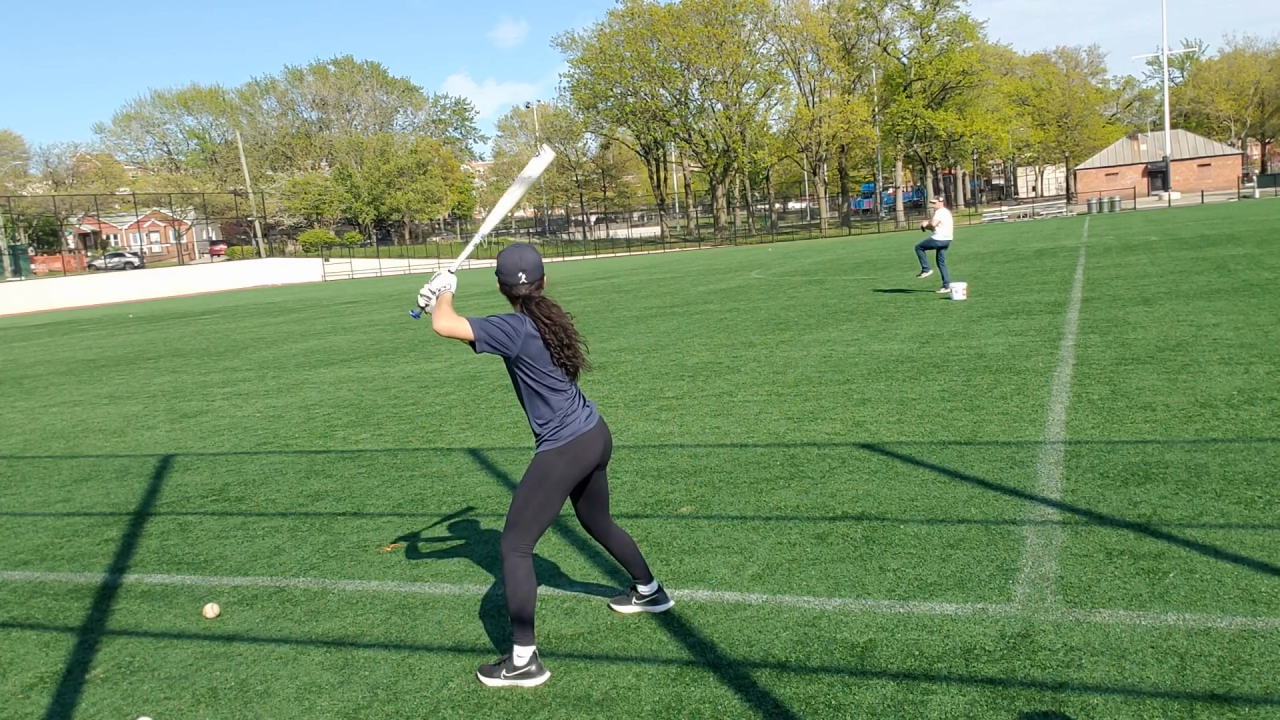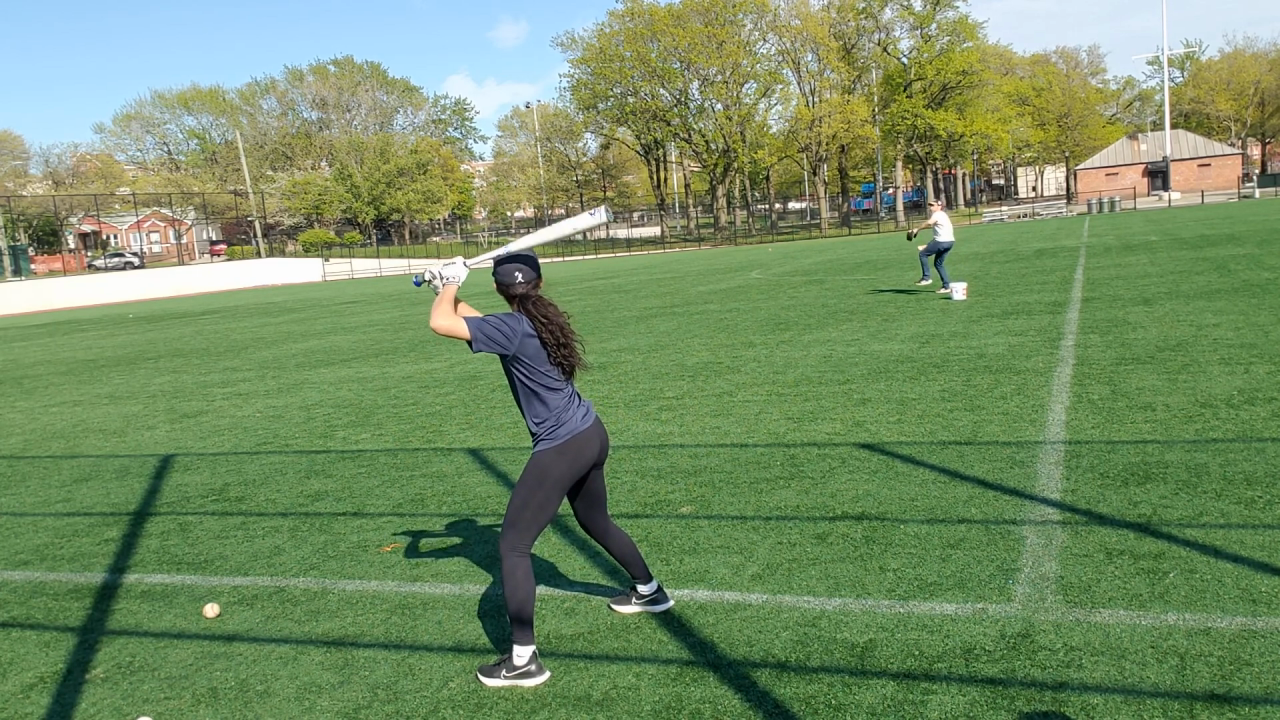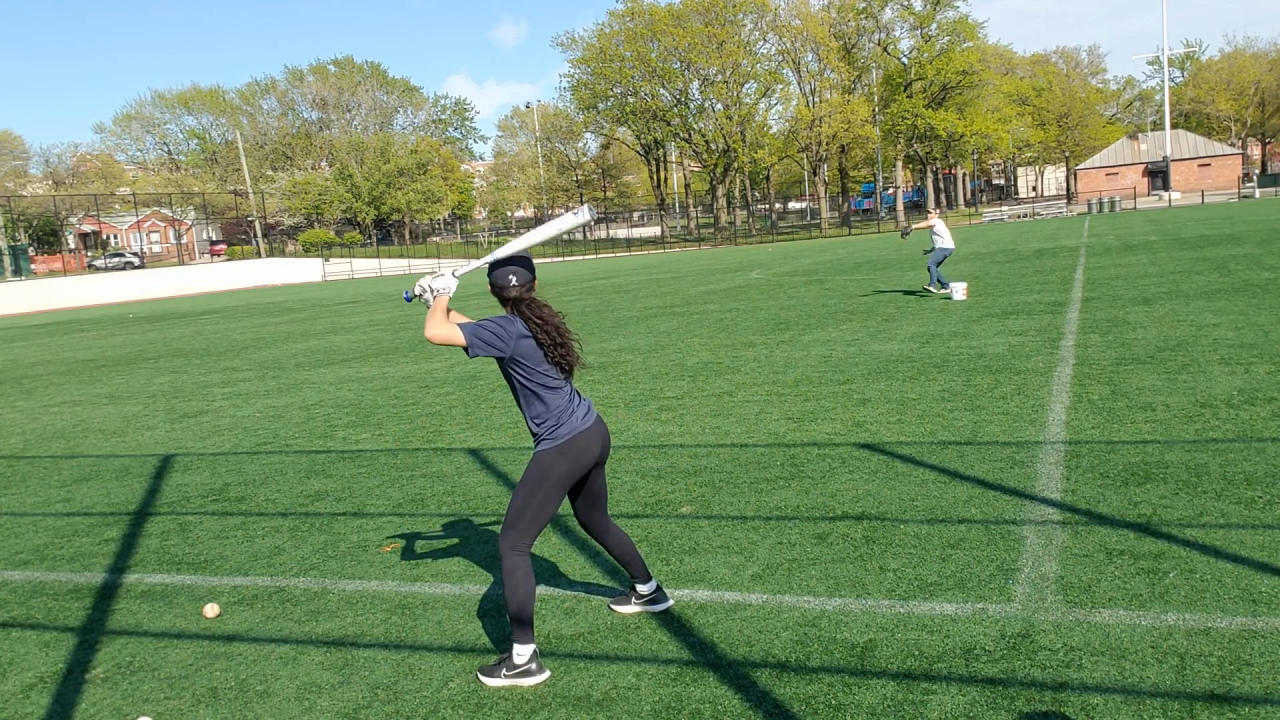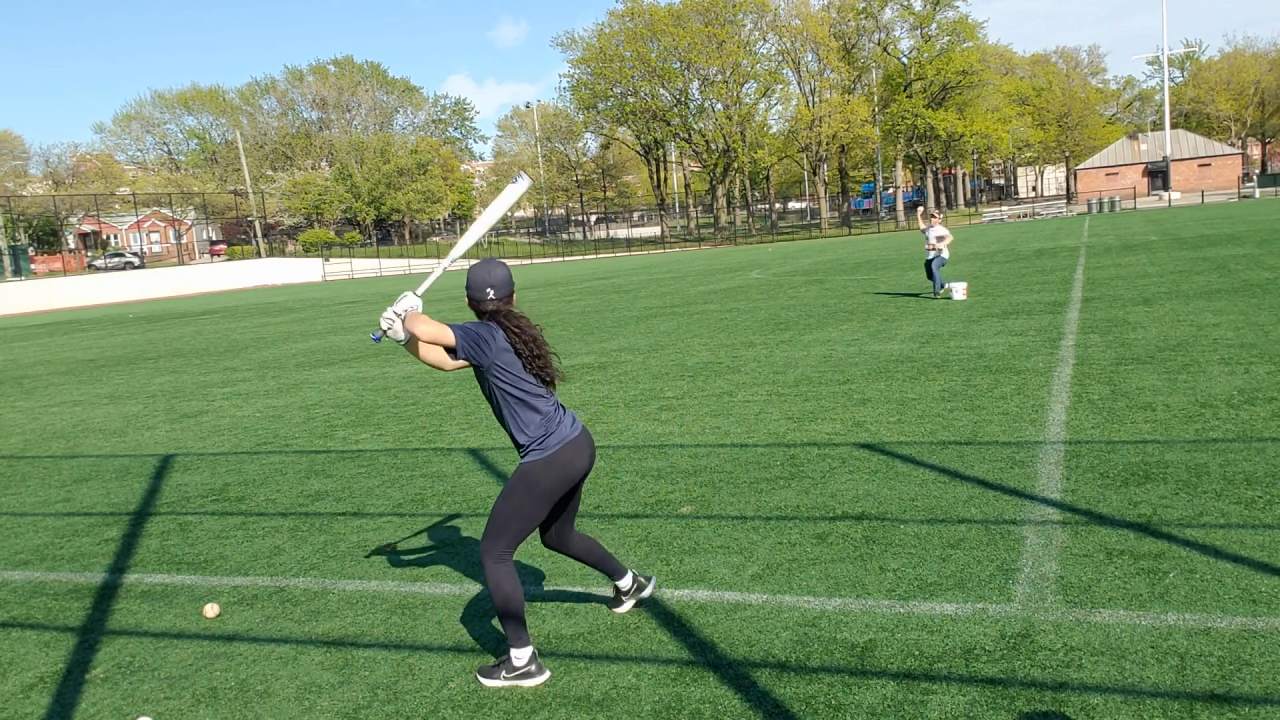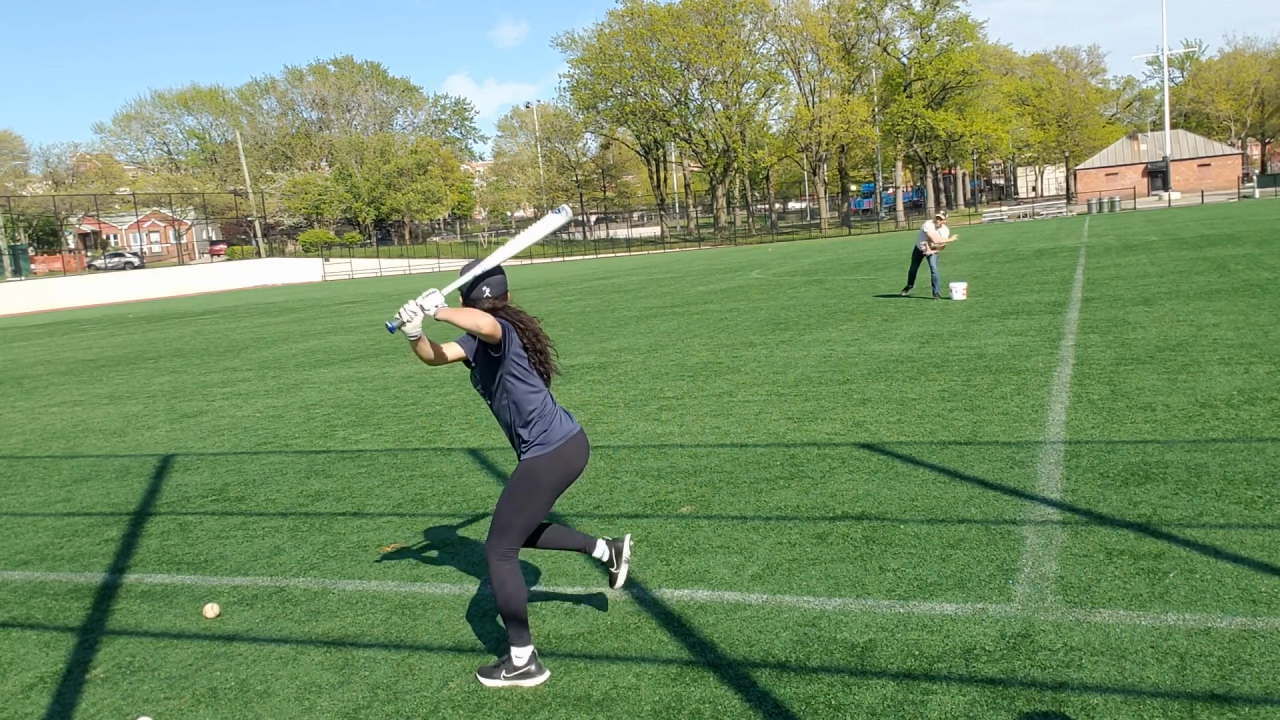
dt=0.3s
person 1, frame 1
left shoulder: (517, 328)
right shoulder: (548, 319)
left elbow: (444, 326)
right elbow: (479, 332)
left wrist: (443, 290)
right wrist: (439, 304)
left hip: (564, 450)
right hip: (595, 436)
left knee: (514, 546)
right knee: (597, 522)
left ankle: (525, 660)
right ankle: (650, 591)
person 1, frame 2
left shoulder: (513, 327)
right shoulder: (541, 319)
left elbow: (439, 324)
right elbow: (480, 324)
left wrist: (451, 283)
right wrist: (449, 291)
left hip: (561, 449)
right hip: (591, 435)
left knee: (512, 545)
right knee: (596, 522)
left ankle: (524, 660)
right ankle: (649, 590)
person 1, frame 3
left shoulder: (508, 329)
right shoulder: (537, 320)
left elbow: (434, 333)
right elbow: (477, 330)
left wrist: (443, 293)
right wrist: (439, 300)
left hip: (563, 448)
right hip: (592, 434)
left knee: (512, 544)
right knee: (595, 520)
left ankle: (524, 659)
right ankle: (649, 590)
person 1, frame 4
left shoulder: (488, 334)
right shoulder: (506, 335)
left elbow: (432, 331)
right elbow: (446, 359)
left wrist: (410, 313)
right wrist: (404, 337)
left hip: (550, 462)
right hip: (577, 446)
left knee: (494, 553)
right knee: (558, 534)
left ankle: (523, 661)
right ankle: (629, 582)
person 1, frame 5
left shoulder: (500, 331)
right shoulder: (480, 340)
left elbow: (485, 323)
right elbow: (437, 355)
left wrist: (437, 309)
right wrist: (414, 333)
left hip: (550, 456)
right hip: (566, 444)
left knee: (499, 552)
right knee: (525, 532)
left ankle: (523, 662)
right ankle: (607, 550)
